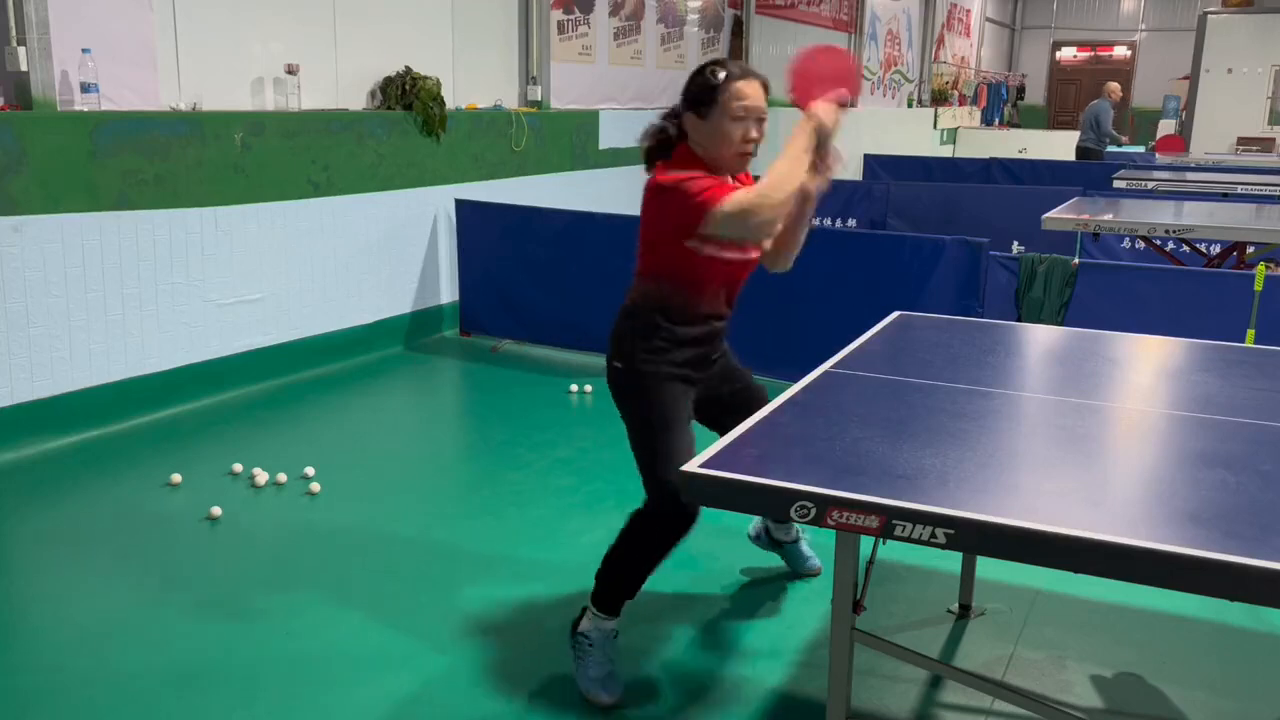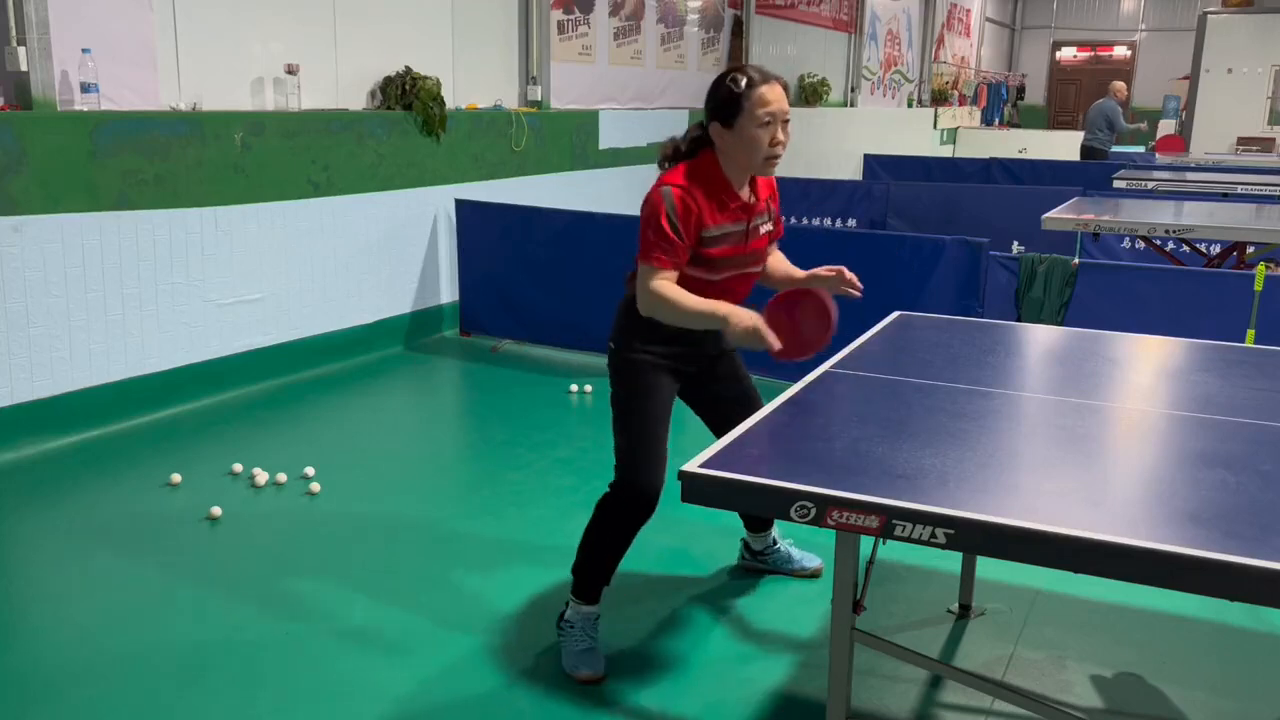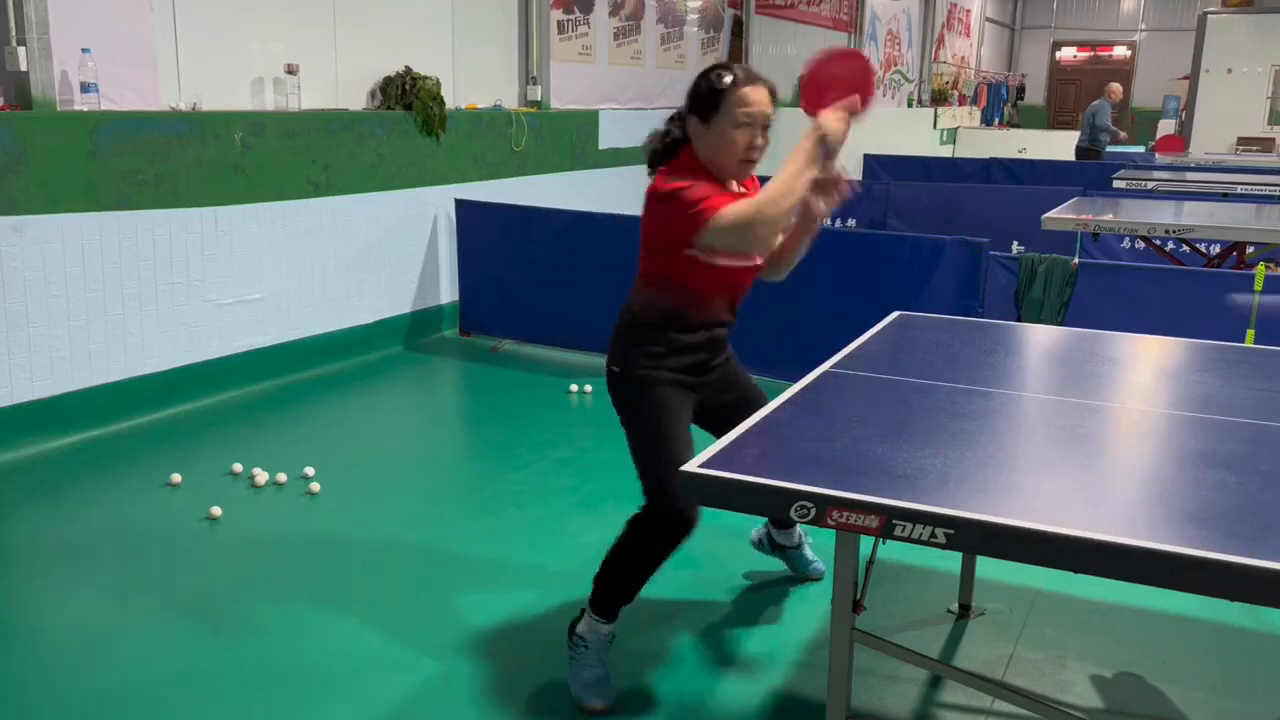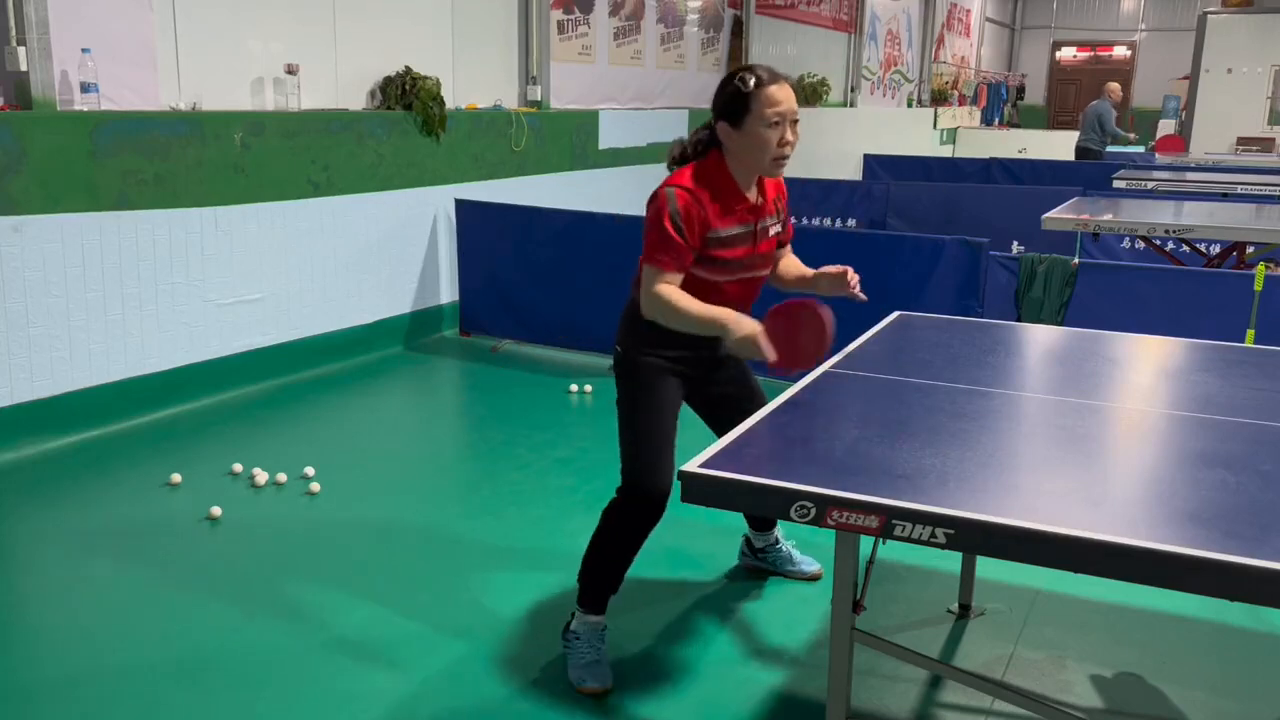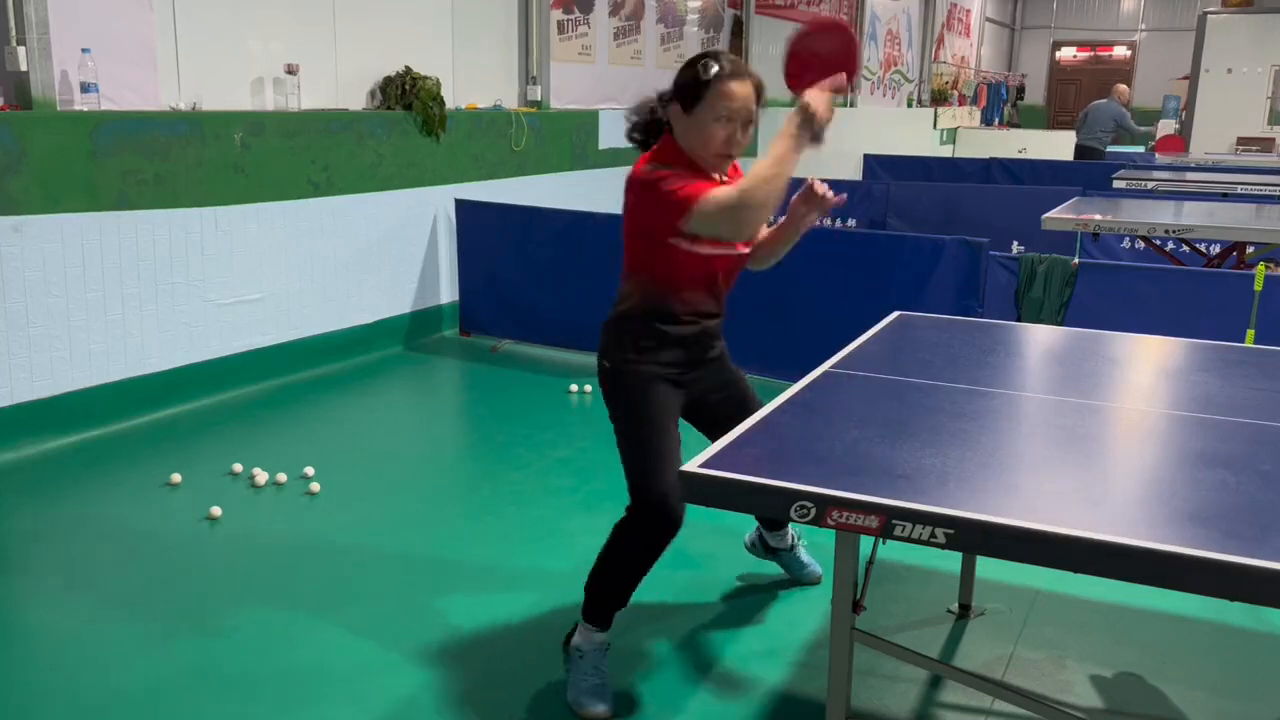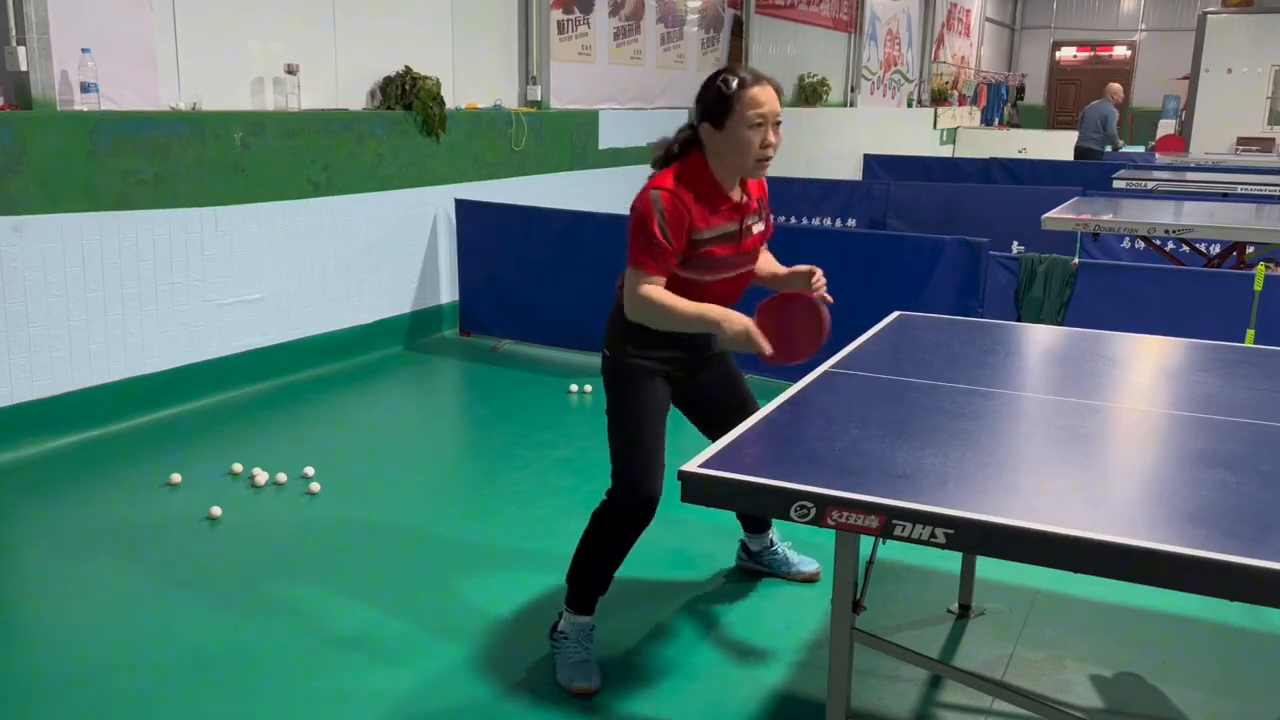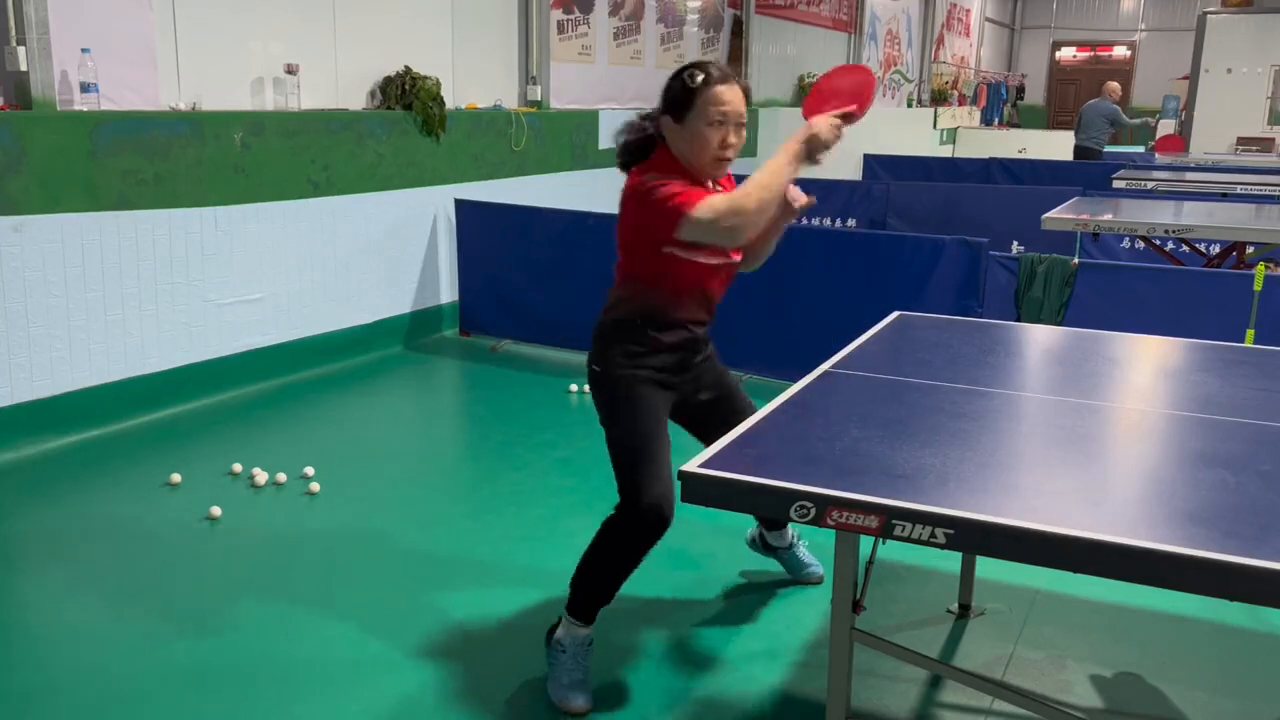
dt=0.7s
person 1, frame 1
left shoulder: (741, 182)
right shoulder: (674, 184)
left elbow: (775, 257)
right elbow: (759, 215)
left wrist: (810, 192)
right wrist: (809, 128)
left hip: (708, 351)
right hip: (651, 358)
right knee: (674, 503)
left ankle: (780, 532)
right ankle: (596, 628)
person 1, frame 2
left shoulder: (764, 188)
right shoulder: (678, 193)
left elbow: (767, 263)
right elbow: (652, 288)
left wrist: (813, 279)
right wrist: (726, 317)
left hip: (717, 344)
right hip: (652, 346)
right knee: (638, 487)
left ankle: (760, 544)
right ankle: (579, 614)
person 1, frame 3
left shoulder: (744, 185)
right shoulder: (676, 189)
left elbow: (770, 265)
right elbow: (749, 225)
left wrist: (811, 211)
right wrist: (814, 147)
left hip: (711, 355)
right hip: (652, 364)
right knee: (674, 509)
left ankle: (782, 536)
right ankle: (593, 632)
person 1, frame 4
left shoulder: (773, 189)
right shoulder: (683, 194)
left elbow: (778, 268)
right elbow: (655, 290)
left wrist: (822, 280)
right wrist: (723, 321)
left hip: (722, 348)
right hip: (659, 349)
right knee: (646, 490)
left ankle: (762, 544)
right ankle: (584, 627)
person 1, frame 5
left shoulder: (732, 173)
right shoulder: (656, 177)
left elbow: (757, 254)
right elbow: (736, 213)
left wrist: (802, 216)
right wrist: (798, 132)
left hip: (704, 351)
right hip: (643, 359)
right knee: (660, 507)
left ankle: (775, 539)
right ankle: (587, 644)
person 1, frame 6
left shoulder: (755, 187)
right shoulder: (668, 196)
right elbow: (640, 295)
left wrist: (791, 278)
right wrist: (715, 318)
left hip: (710, 350)
right hip: (646, 353)
right knee: (635, 493)
left ankle: (758, 545)
right ankle: (573, 625)
person 1, frame 7
left shoulder: (730, 182)
right shoulder: (651, 188)
left elbow: (745, 259)
right elbow: (736, 219)
left wrist: (782, 216)
right wrist: (798, 148)
left hip: (693, 356)
right hip: (633, 362)
right knee: (649, 508)
left ankle: (776, 538)
right ankle: (571, 636)
